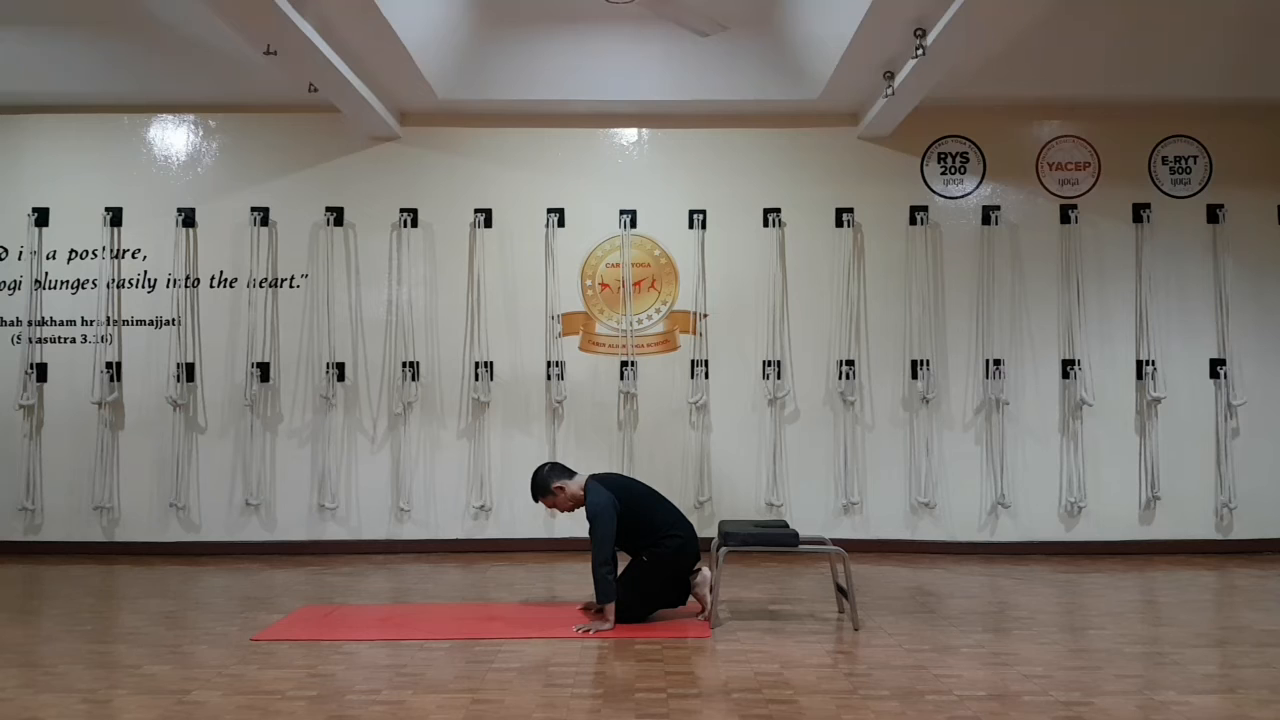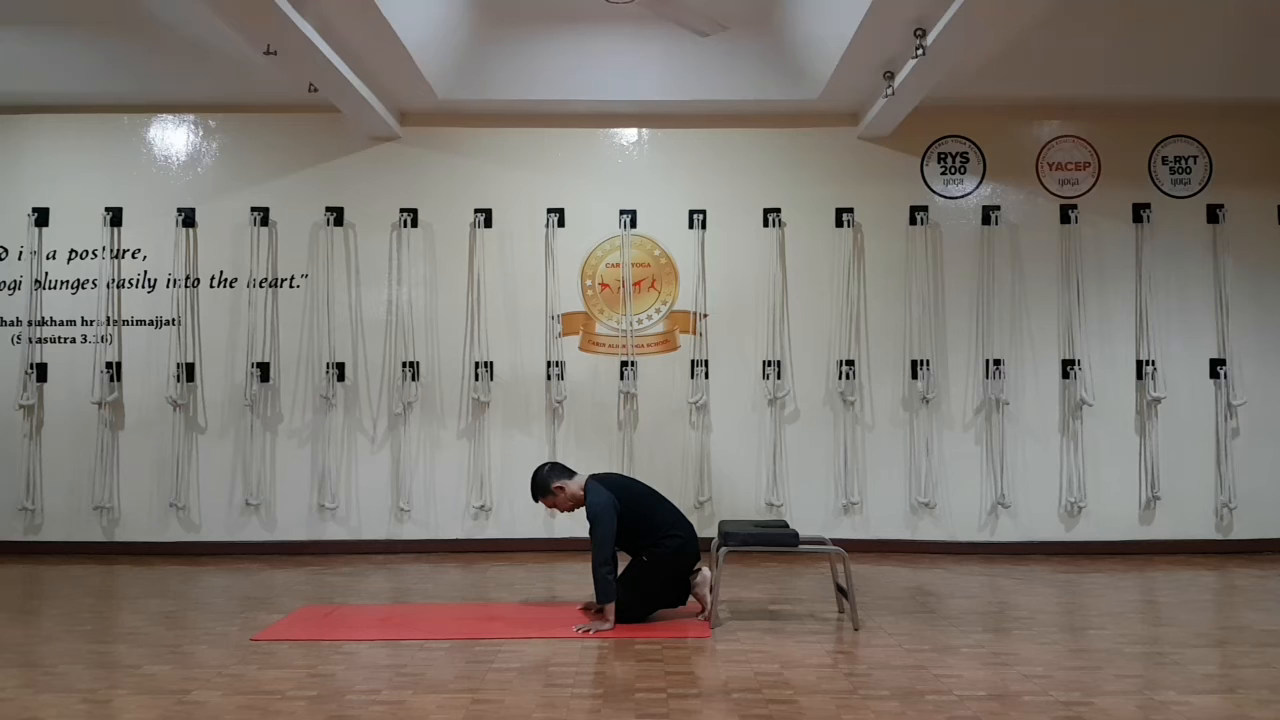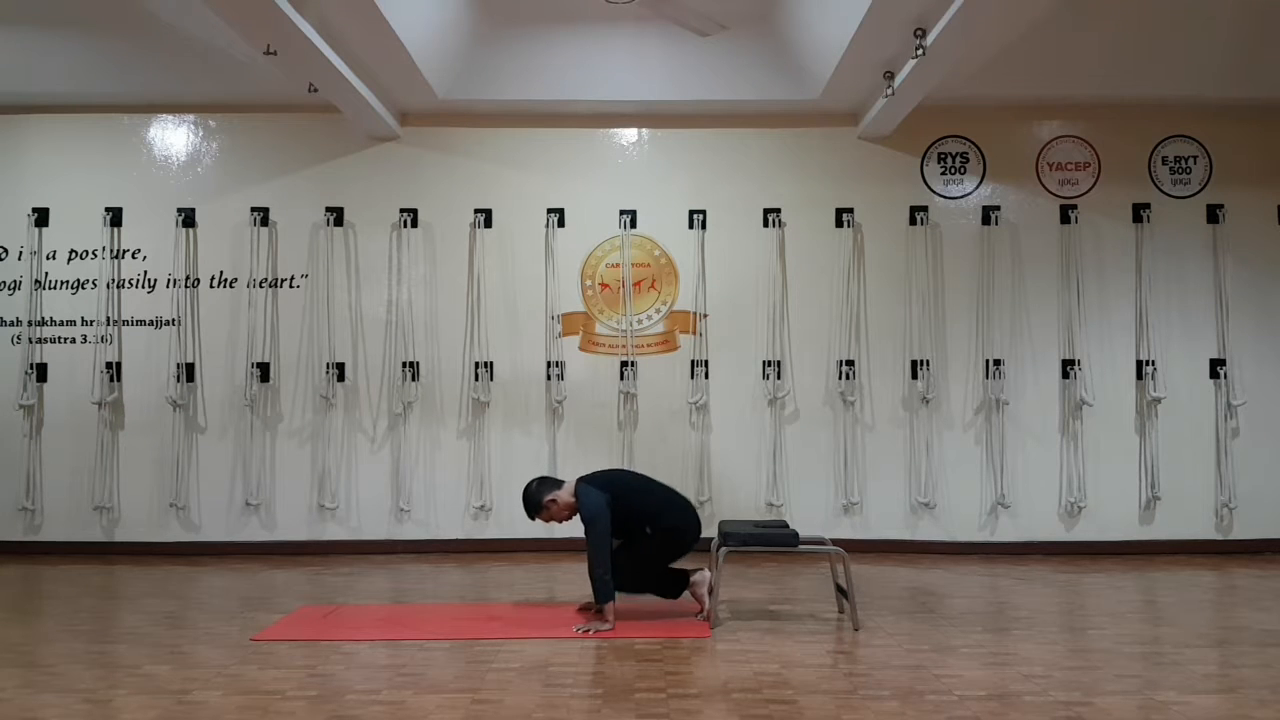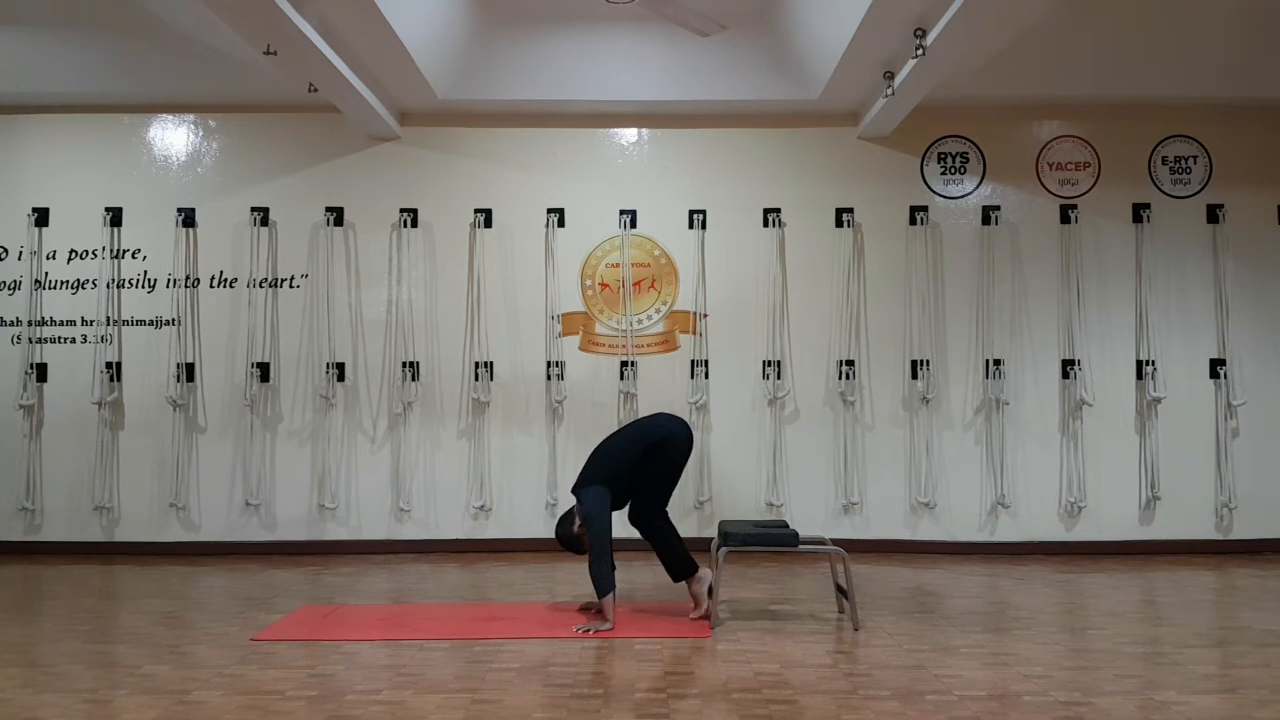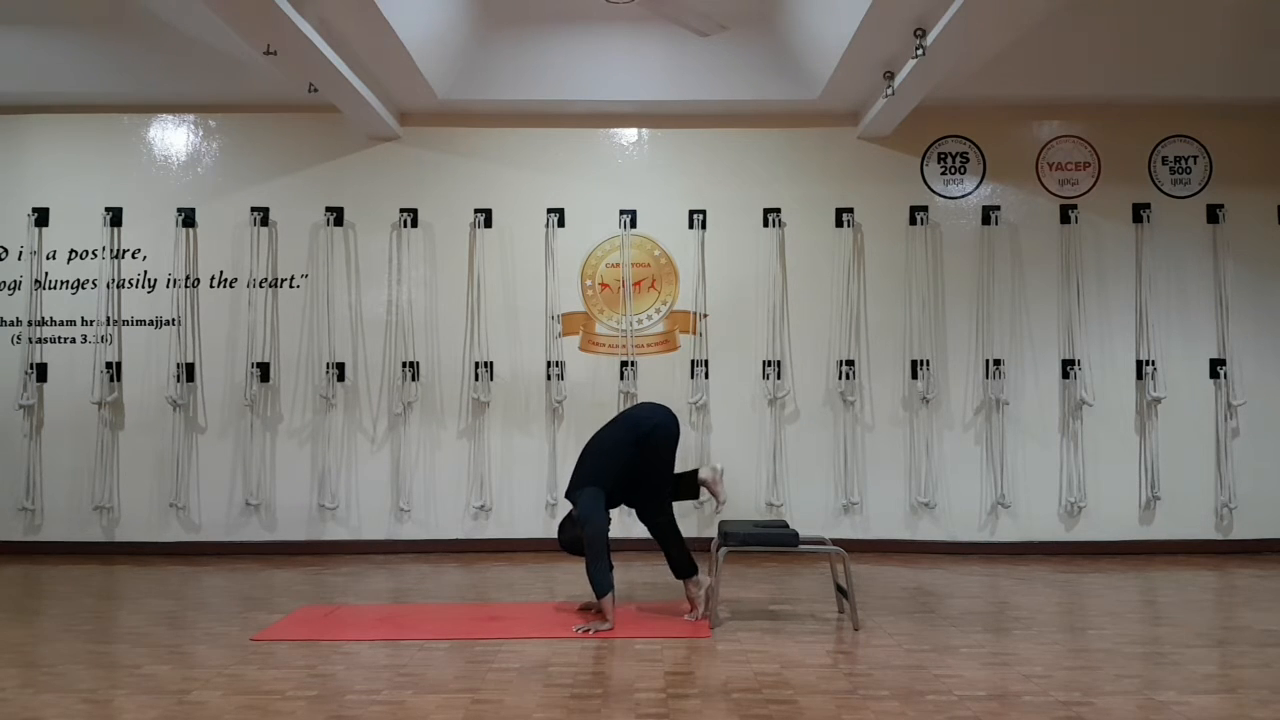
dt=1s
person 1, frame 1
left shoulder: (598, 501)
right shoulder: (598, 488)
left elbow: (602, 559)
right elbow: (606, 552)
left wrist: (608, 619)
right wrist: (604, 600)
left hip: (673, 547)
right hip: (675, 543)
left knee: (623, 609)
right knee: (623, 598)
left ankle: (692, 586)
right ankle: (691, 580)
person 1, frame 2
left shoulder: (598, 501)
right shoulder: (598, 488)
left elbow: (602, 559)
right elbow: (607, 552)
left wrist: (608, 619)
right wrist: (605, 600)
left hip: (673, 547)
right hip: (675, 543)
left knee: (623, 610)
right knee: (622, 598)
left ankle: (692, 585)
right ankle: (693, 578)
person 1, frame 3
left shoulder: (591, 501)
right shoulder: (588, 491)
left elbow: (599, 560)
right elbow: (602, 554)
left wrist: (607, 619)
right wrist: (603, 602)
left hip: (676, 526)
right hip: (675, 522)
left knee: (619, 574)
right knee: (618, 565)
left ankle: (692, 581)
right ankle: (693, 578)
person 1, frame 4
left shoulder: (591, 504)
right shoulder: (591, 497)
left elbow: (599, 559)
right elbow: (603, 553)
left wrist: (608, 619)
right wrist: (605, 603)
left hip: (668, 436)
right hip: (663, 435)
left knee: (647, 518)
right knee: (643, 516)
left ankle: (695, 577)
right ankle: (694, 575)
person 1, frame 5
left shoulder: (587, 508)
right shoulder: (588, 500)
left elbow: (596, 560)
right elbow: (600, 553)
left wrist: (607, 619)
right wrist: (604, 603)
left hip: (654, 426)
right hip: (648, 425)
left knee: (653, 513)
right knee: (635, 498)
left ankle: (693, 582)
right ankle: (703, 477)
